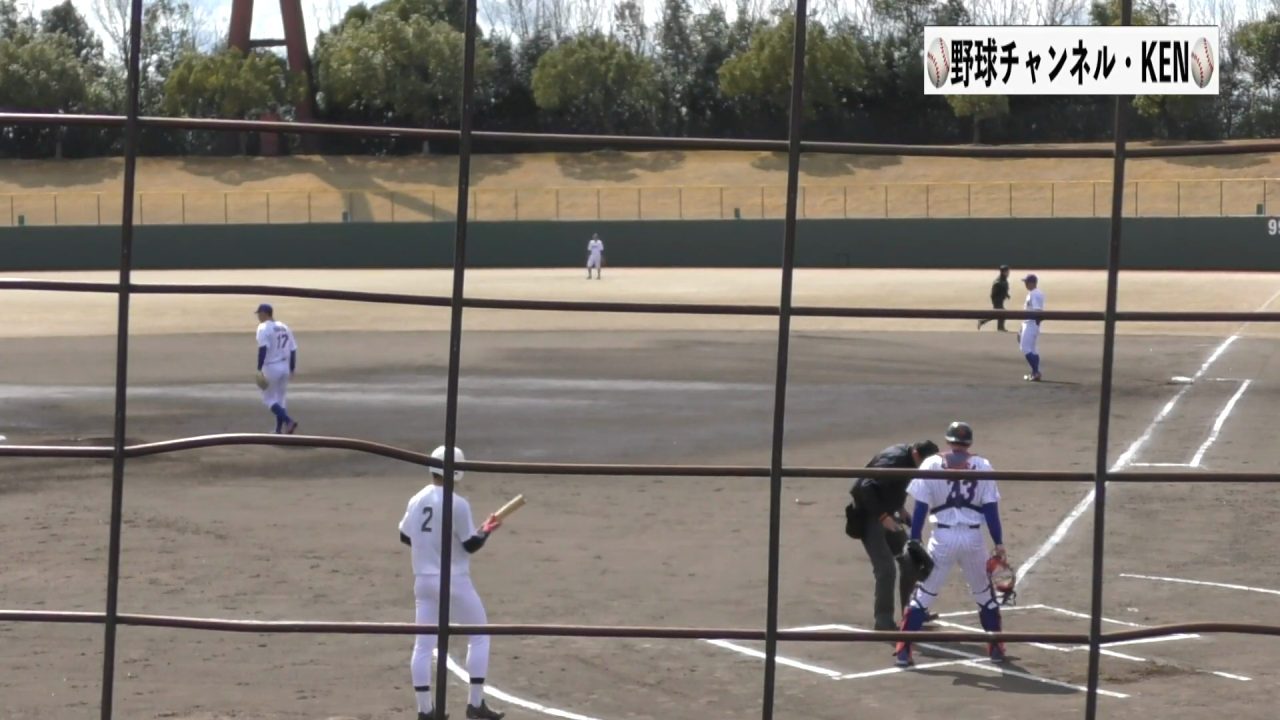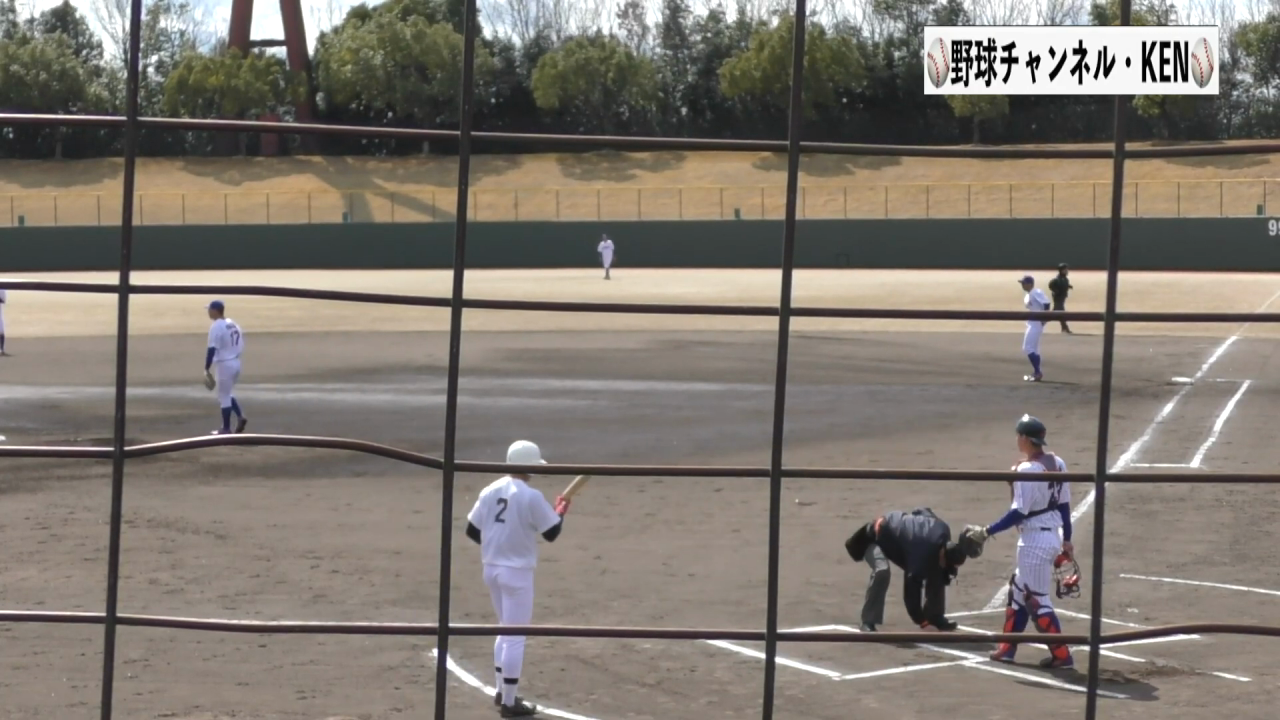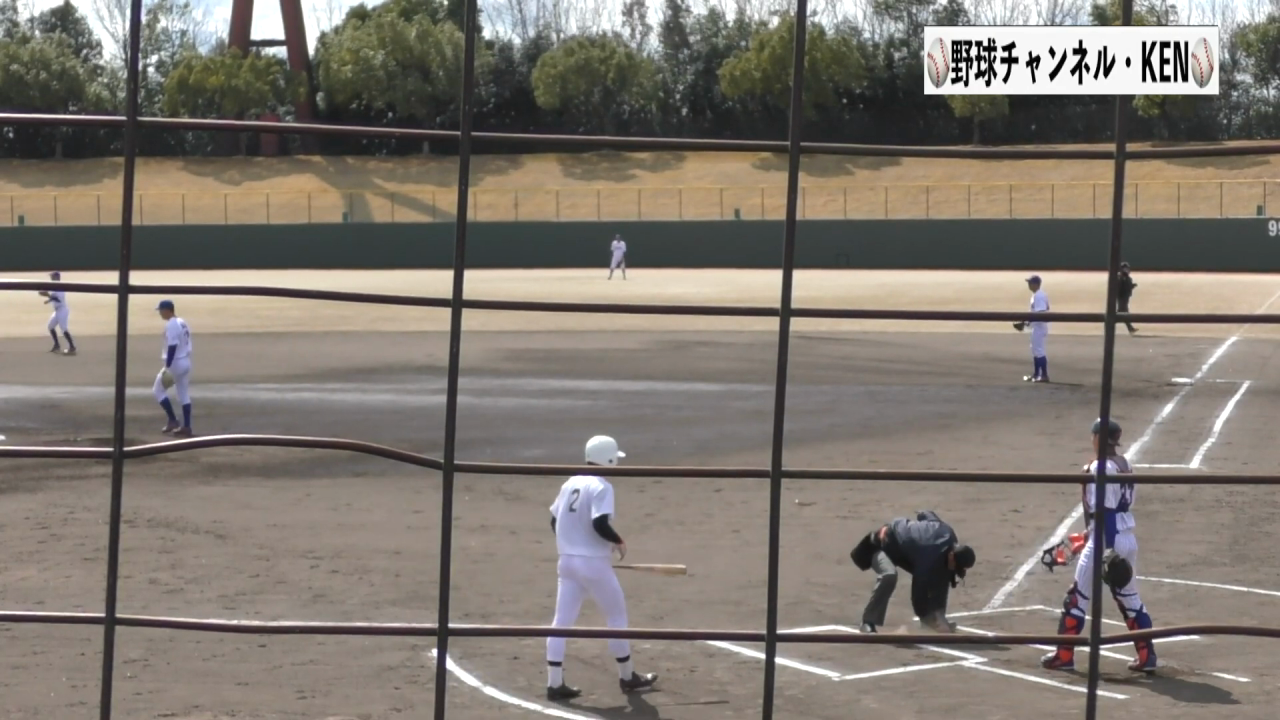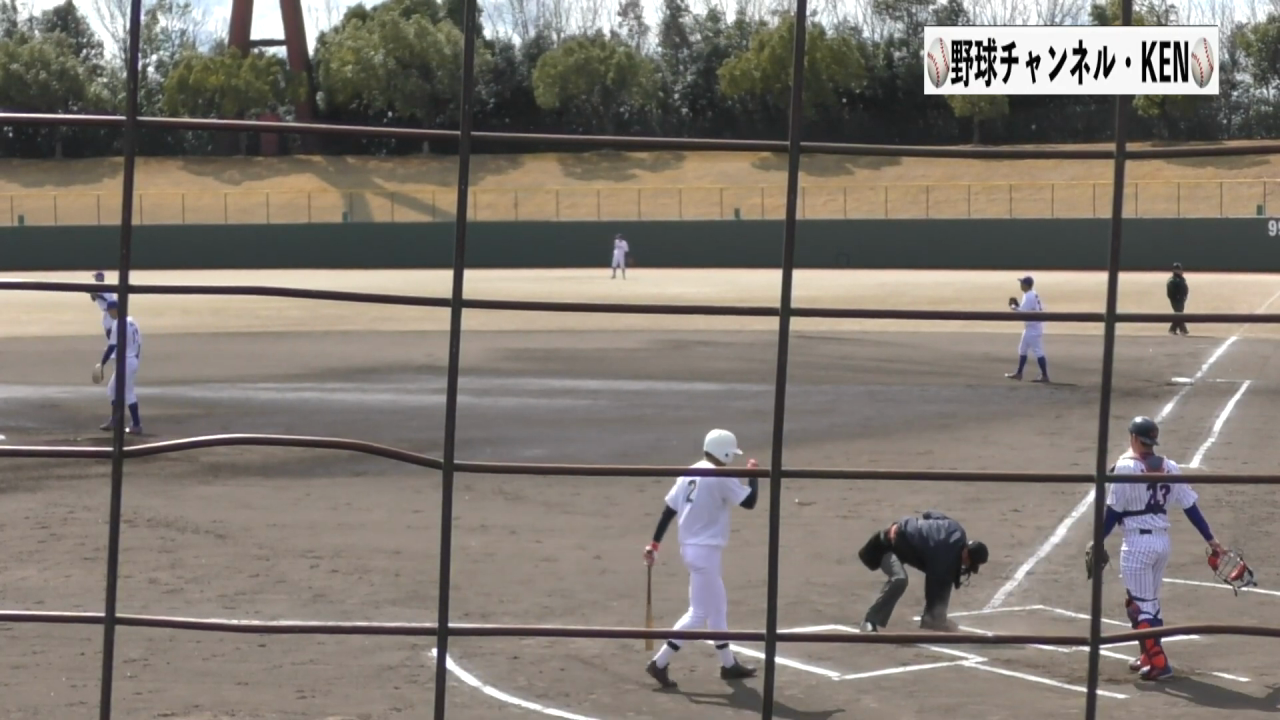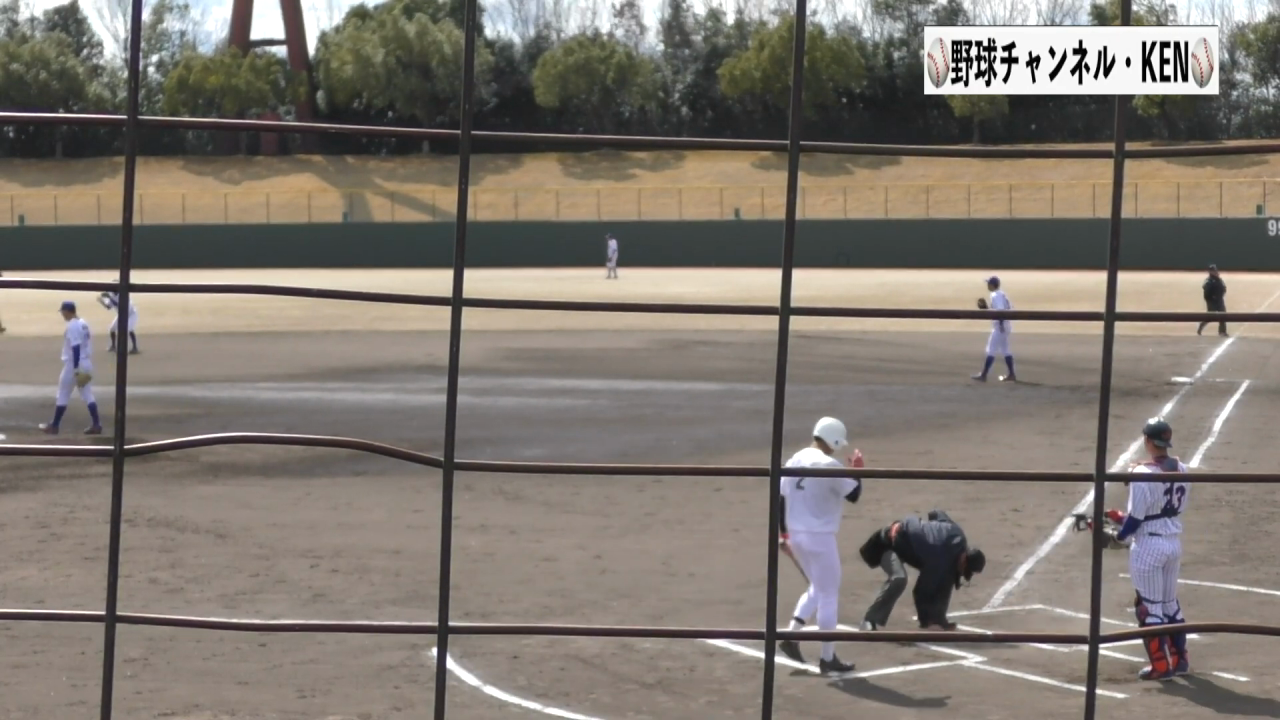
dt=0.7s
person 1, frame 1
left shoulder: (416, 500)
right shoulder: (458, 503)
left elbow: (406, 538)
right elbow: (471, 545)
right wrist: (487, 530)
left hip: (424, 580)
right hip: (454, 581)
left knee: (424, 644)
right knee: (480, 636)
person 1, frame 2
left shoulder: (489, 491)
right shoulder: (532, 496)
left elbow: (472, 530)
right elbow: (551, 534)
right wrist: (560, 512)
left hip: (491, 570)
right hip: (517, 573)
left knee: (506, 631)
right knee: (514, 637)
left ankle: (503, 691)
right ankle: (508, 702)
person 1, frame 3
left shoulder: (570, 484)
right shoulder: (602, 487)
left elbow: (555, 521)
right elbow: (600, 524)
right wrist: (618, 541)
left hip: (567, 561)
right hip: (594, 562)
left knee: (562, 621)
right knee: (617, 617)
left ankle: (555, 683)
right ankle: (627, 677)
person 1, frame 4
left shoulder: (689, 475)
right shoulder: (722, 478)
left elbow: (668, 511)
right elbow: (751, 501)
left wrist: (654, 544)
right wrist: (753, 475)
left hip: (689, 548)
right hip: (706, 552)
left knee: (716, 608)
right knee: (698, 613)
left ankle: (728, 664)
right ankle: (660, 662)
person 1, frame 5
left shoulder: (795, 460)
right shoulder: (829, 465)
left elbow: (781, 499)
right elbow: (853, 495)
left wrist: (784, 534)
right wrist: (857, 468)
left hip: (796, 536)
right hip: (820, 538)
left knee: (817, 590)
right knee: (828, 598)
right ankle: (827, 658)
person 2, frame 1
left shoulder: (932, 463)
right shoulder: (982, 465)
left elbow: (920, 505)
right elbow: (990, 507)
left wrist: (914, 541)
right wrist: (998, 543)
left hip: (943, 538)
right hip: (974, 537)
left knee: (923, 595)
right knee: (984, 593)
left ankle: (904, 650)
right ankle: (996, 647)
person 2, frame 2
left shoulder: (1026, 469)
right shoulder: (1057, 463)
left elbow: (1018, 512)
right elbow: (1064, 506)
left wrist: (988, 531)
right wrist: (1067, 541)
left hip: (1034, 540)
right hip: (1054, 538)
left knee: (1037, 599)
right knee: (1019, 591)
left ankle: (1060, 654)
right ankle: (1007, 649)
person 2, frame 3
left shoulder: (1101, 467)
right shoulder: (1125, 464)
left elbow: (1107, 510)
left wrist: (1109, 547)
left hip: (1108, 542)
right hip: (1128, 540)
left knee: (1077, 598)
right knee: (1131, 600)
left ankle: (1064, 656)
right ankle: (1147, 656)
person 2, frame 4
left shoulder: (1126, 467)
right shoulder: (1170, 468)
left elbow: (1114, 510)
right elbow: (1190, 506)
right wrist: (1209, 539)
left hip: (1137, 543)
right hip: (1163, 540)
left knee: (1139, 605)
right knee: (1151, 602)
left ankle: (1158, 663)
right ankle: (1148, 657)
person 2, frame 5
left shoulder: (1144, 473)
right shoulder: (1182, 470)
left elbow: (1136, 517)
right elbow: (1177, 508)
left wrist: (1118, 535)
left hip: (1148, 546)
right hip: (1174, 543)
left knee: (1149, 607)
right knee: (1170, 602)
left ankle: (1161, 666)
right ankle: (1180, 659)
